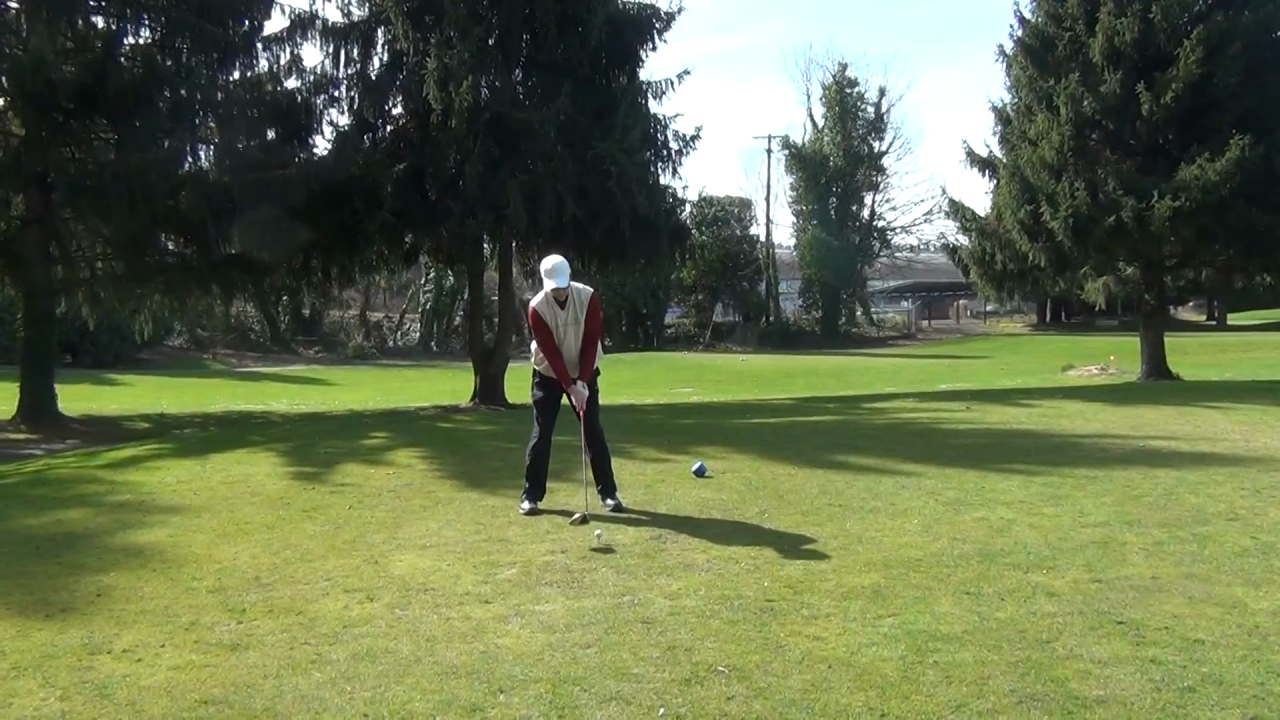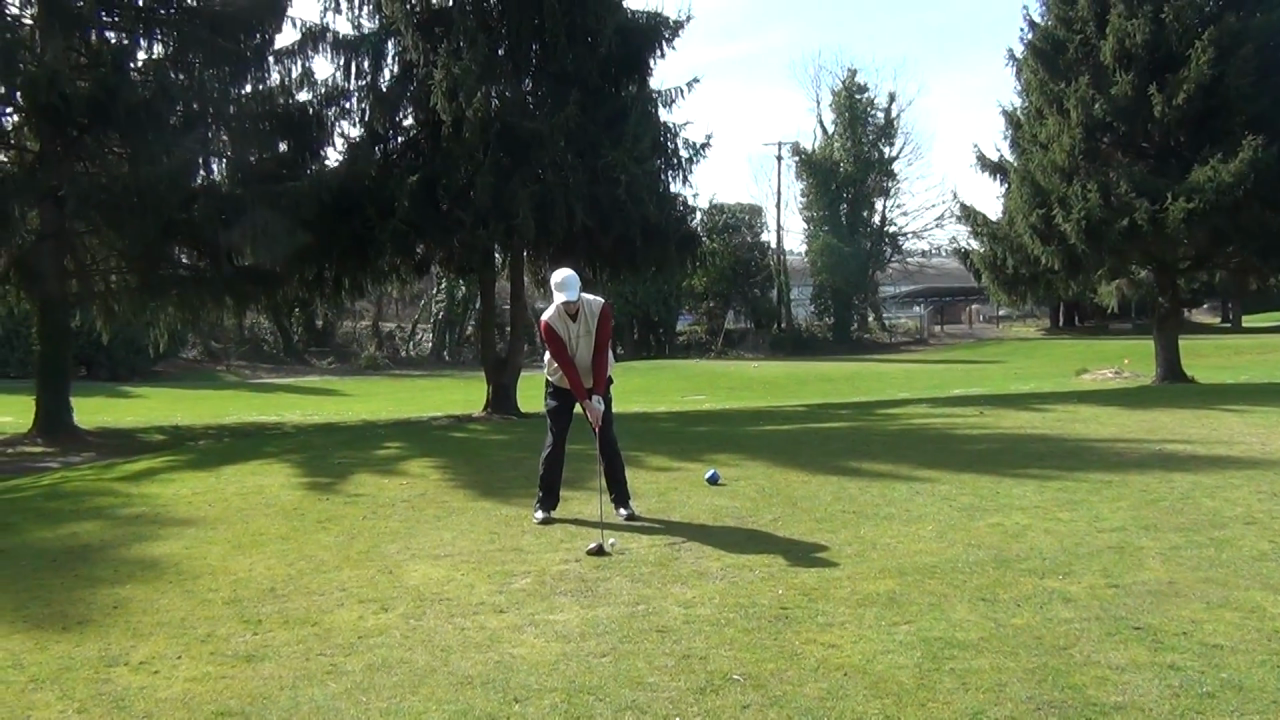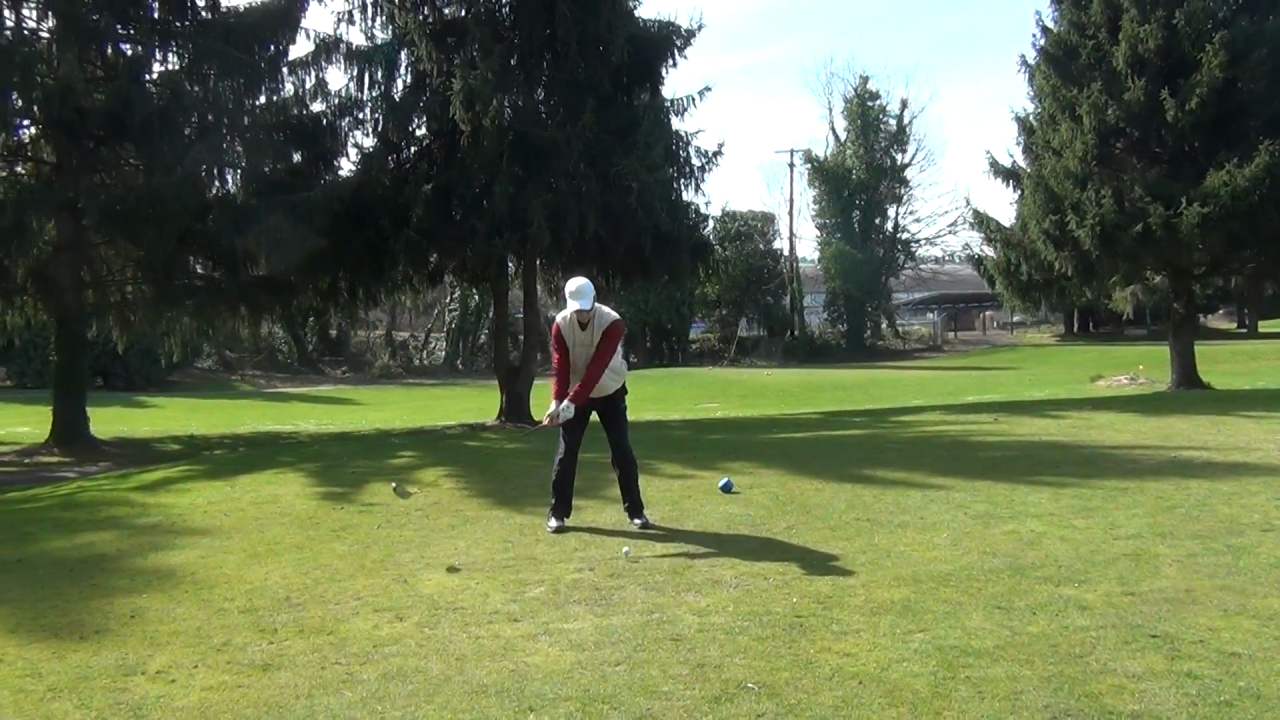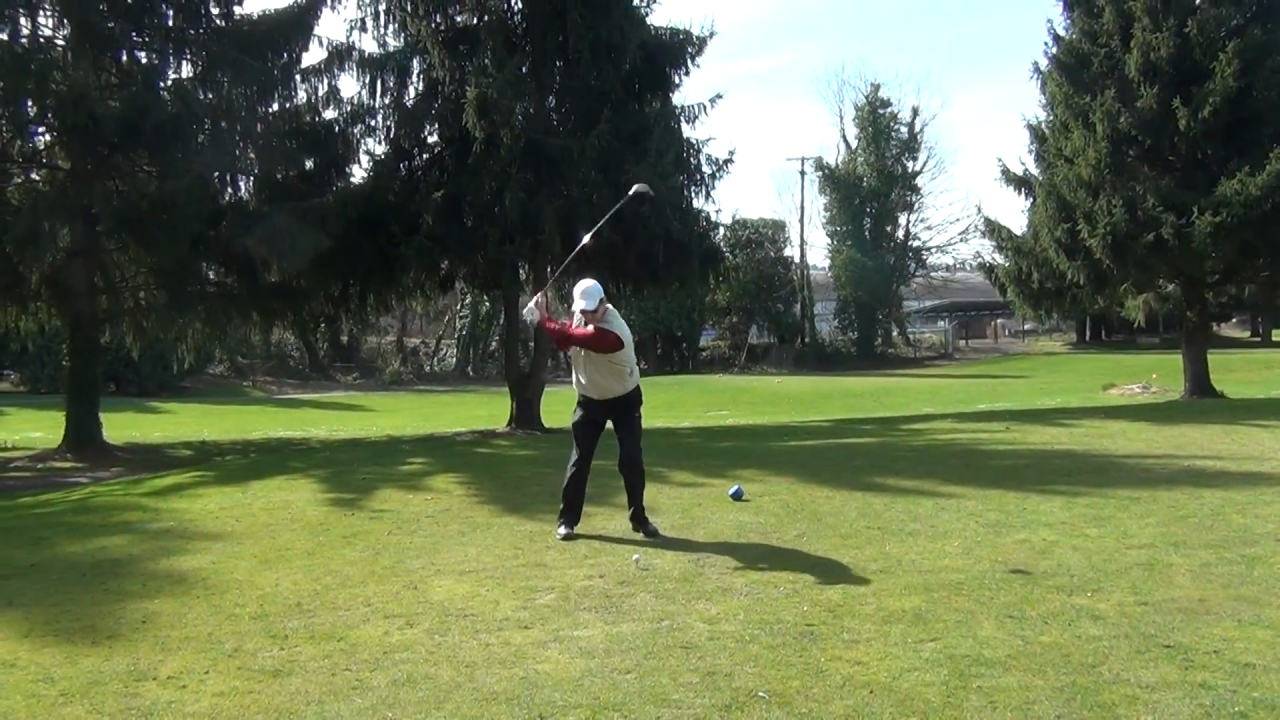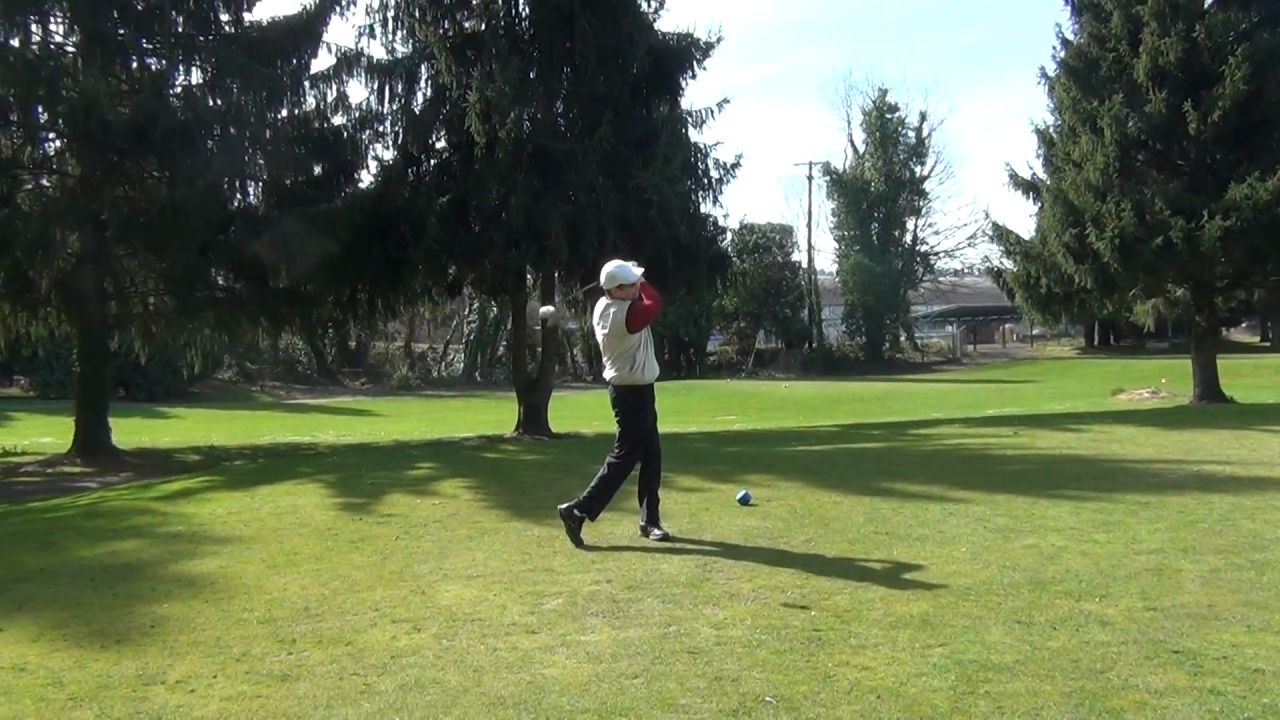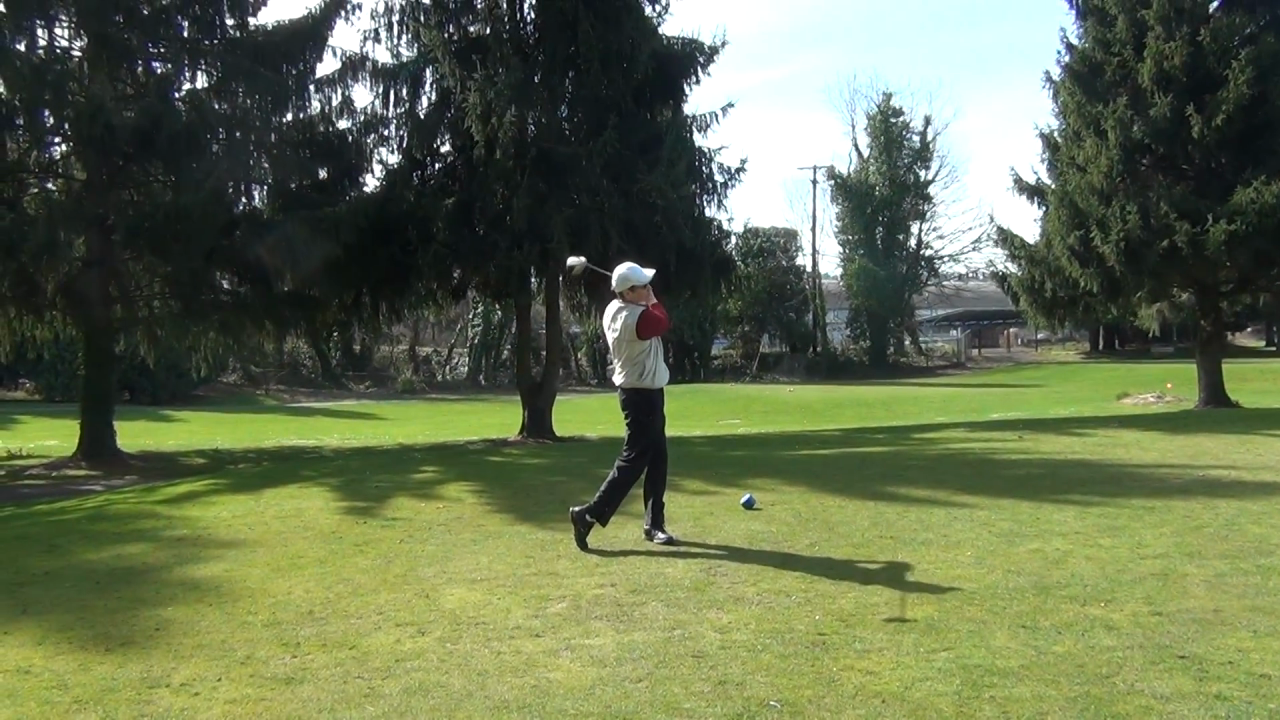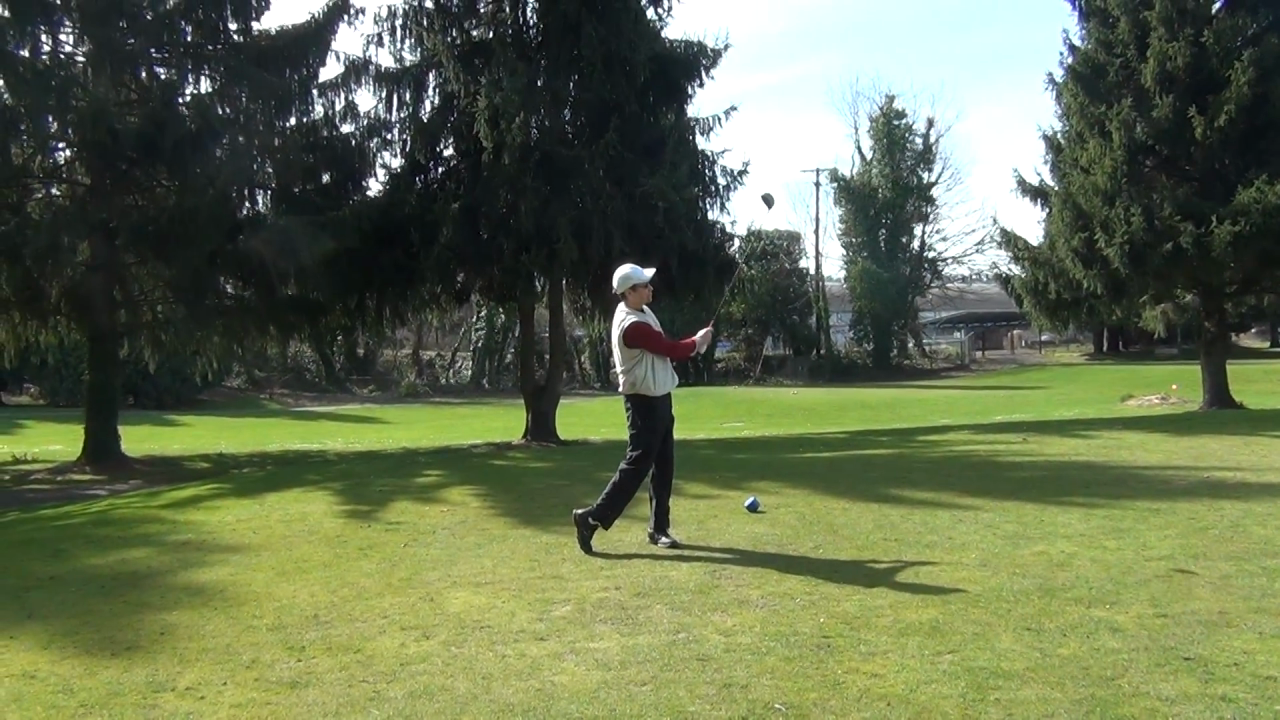
dt=0.7s
person 1, frame 1
left shoulder: (588, 298)
right shoulder: (536, 308)
left elbow: (591, 343)
right elbow: (550, 352)
left wrist: (582, 382)
right wrist: (570, 387)
left hip: (584, 374)
right hip: (548, 375)
left knee: (593, 431)
right knee: (541, 432)
left ankle: (608, 492)
right ankle: (531, 494)
person 1, frame 2
left shoulder: (599, 308)
right shoulder: (548, 321)
left elbow: (600, 354)
right elbow: (566, 365)
left wrist: (597, 396)
right wrist: (585, 402)
left hip: (596, 382)
right hip: (561, 385)
left knee: (607, 440)
right knee: (555, 441)
left ankle: (622, 501)
right ankle: (545, 503)
person 1, frame 3
left shoulder: (612, 323)
right shoulder: (561, 324)
left elbow: (596, 368)
right elbow: (560, 366)
left wrist: (572, 402)
right wrist: (557, 403)
left hip: (610, 393)
right hip: (572, 396)
left knee: (623, 453)
right knee: (566, 452)
left ankle: (635, 510)
right ankle: (558, 512)
person 1, frame 4
left shoulder: (610, 334)
right shoulder: (583, 316)
left elbow: (567, 336)
right elbow: (565, 341)
left wrist: (540, 318)
right wrist: (543, 315)
left hip: (624, 400)
right hip: (590, 401)
left knee: (630, 461)
right knee: (580, 461)
left ankle: (638, 517)
right ankle: (567, 519)
person 1, frame 5
left shoulder: (604, 306)
right shoulder: (628, 313)
left elbow: (643, 301)
right elbow: (654, 304)
left wrist: (635, 281)
right wrist: (641, 284)
left hip: (633, 388)
right hip: (632, 392)
left knee: (651, 456)
right knee: (624, 457)
left ankle: (649, 520)
right ankle: (577, 510)
person 1, frame 6
left shoulder: (614, 310)
right shoulder: (639, 318)
left elbow: (653, 321)
right elbow: (663, 322)
left wrist: (646, 303)
right wrist: (652, 302)
left hip: (638, 391)
right hip: (642, 395)
left knee: (657, 459)
right knee: (633, 460)
left ankle: (654, 523)
right ankle: (588, 514)
person 1, frame 7
left shoulder: (641, 312)
right shoulder: (632, 326)
left elbow: (663, 348)
right elbow: (669, 349)
left wrist: (692, 344)
right wrist: (696, 342)
left hip: (658, 397)
right hip: (644, 402)
left knee: (663, 465)
right knee: (637, 465)
left ankle: (658, 527)
right ankle: (592, 517)
